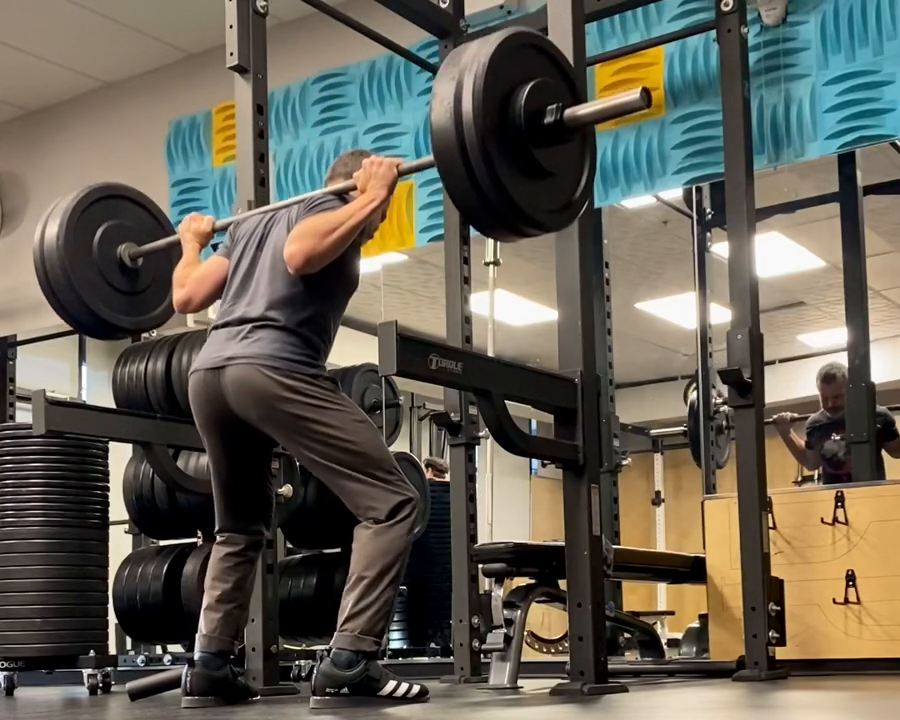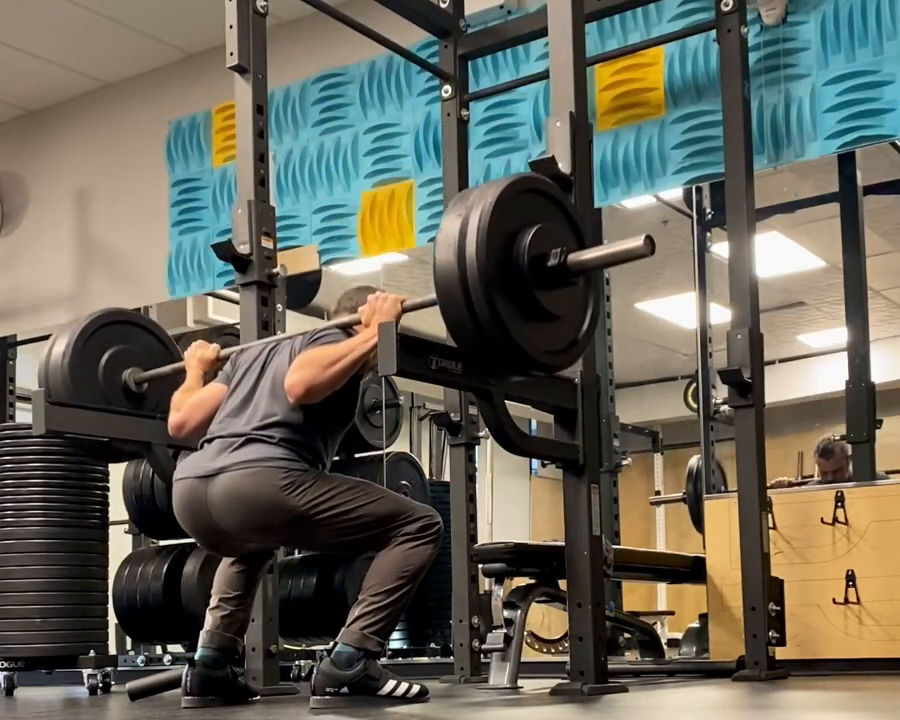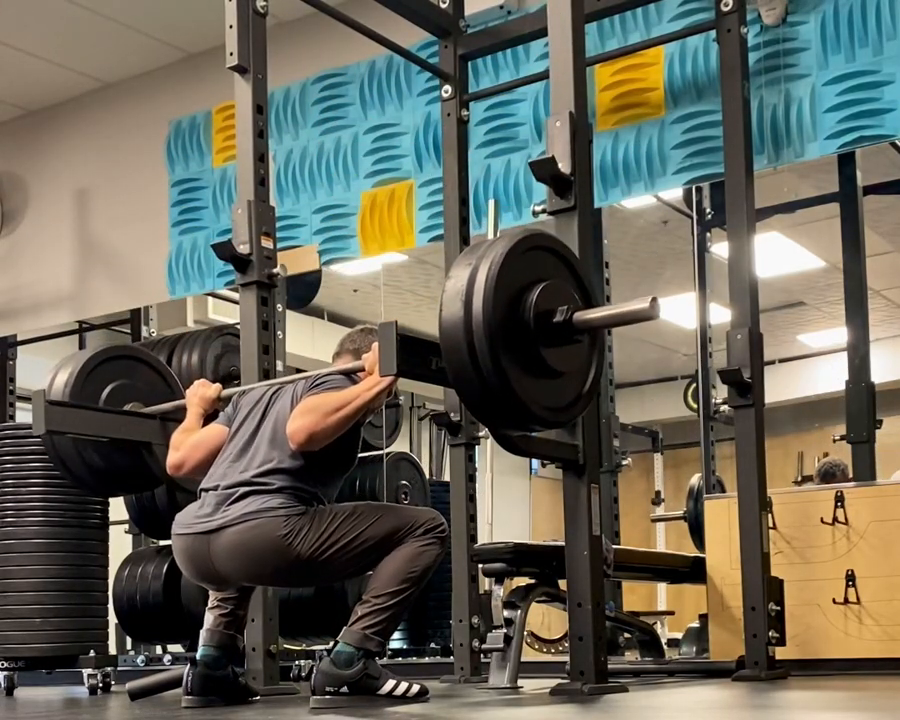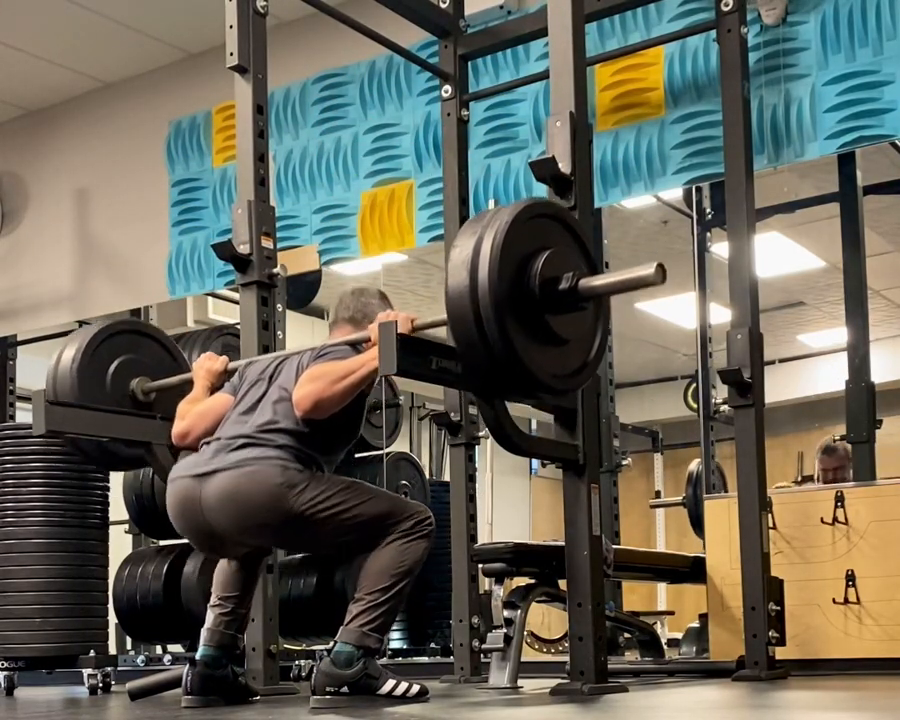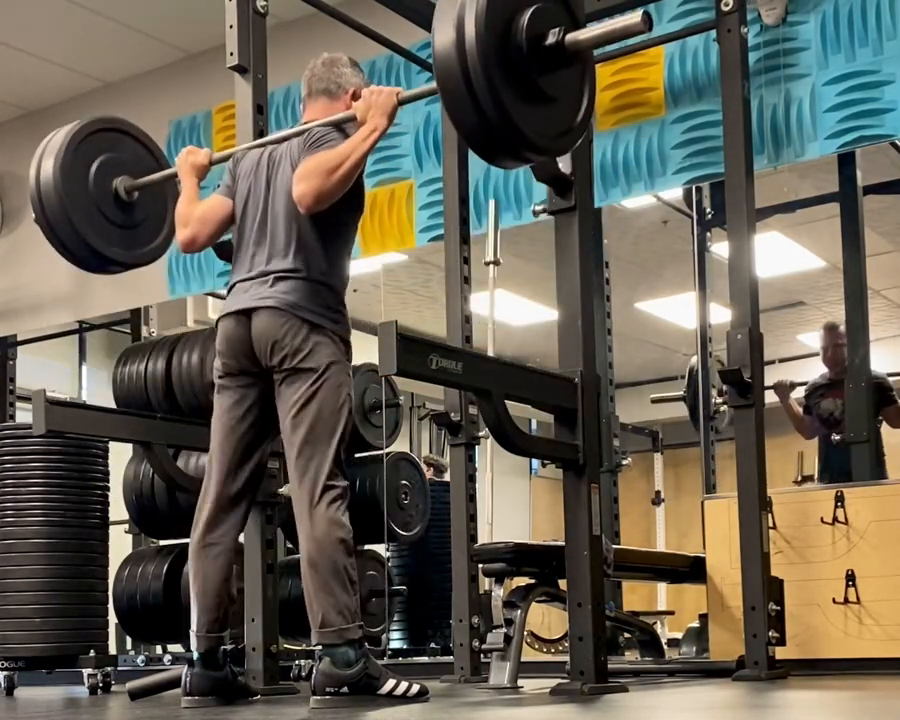
dt=1s
person 1, frame 1
left shoulder: (254, 223)
right shoulder: (336, 210)
left elbow: (185, 297)
right elbow: (301, 254)
left wrist: (192, 244)
right wrist: (374, 196)
left hip: (208, 375)
right hip: (271, 370)
left knee: (241, 525)
right knee: (389, 501)
left ankle: (209, 665)
right ankle: (348, 663)
person 1, frame 2
left shoulder: (255, 351)
right shoulder: (338, 341)
left elbow: (180, 421)
right elbow: (300, 384)
left wrist: (196, 371)
right wrist: (377, 335)
left hip: (189, 492)
right hip: (257, 483)
left knee: (249, 544)
right knee: (418, 526)
left ankle: (211, 667)
right ankle: (348, 667)
person 1, frame 3
left shoulder: (256, 394)
right shoulder: (339, 384)
left elbow: (179, 461)
right elbow: (302, 432)
left wrist: (196, 409)
right wrist: (379, 380)
left hip: (190, 546)
right hip: (260, 535)
right knee: (425, 529)
left ankle: (211, 667)
right ankle: (347, 667)
person 1, frame 4
left shoulder: (262, 365)
right shoulder: (350, 356)
left elbow: (184, 431)
right elbow: (308, 399)
left wrist: (204, 382)
right wrist: (383, 350)
left hip: (184, 496)
right hip: (252, 487)
left knee: (251, 539)
right knee: (410, 523)
left ankle: (210, 667)
right ankle: (347, 666)
person 1, frame 5
left shoulder: (249, 157)
right shoulder: (336, 137)
left elbow: (191, 234)
right elbow: (309, 192)
left wrist: (189, 177)
right wrist: (374, 127)
left hip: (237, 320)
right hip: (298, 320)
left knee: (223, 496)
right knee: (318, 492)
left ankle: (206, 662)
right ankle: (341, 660)
